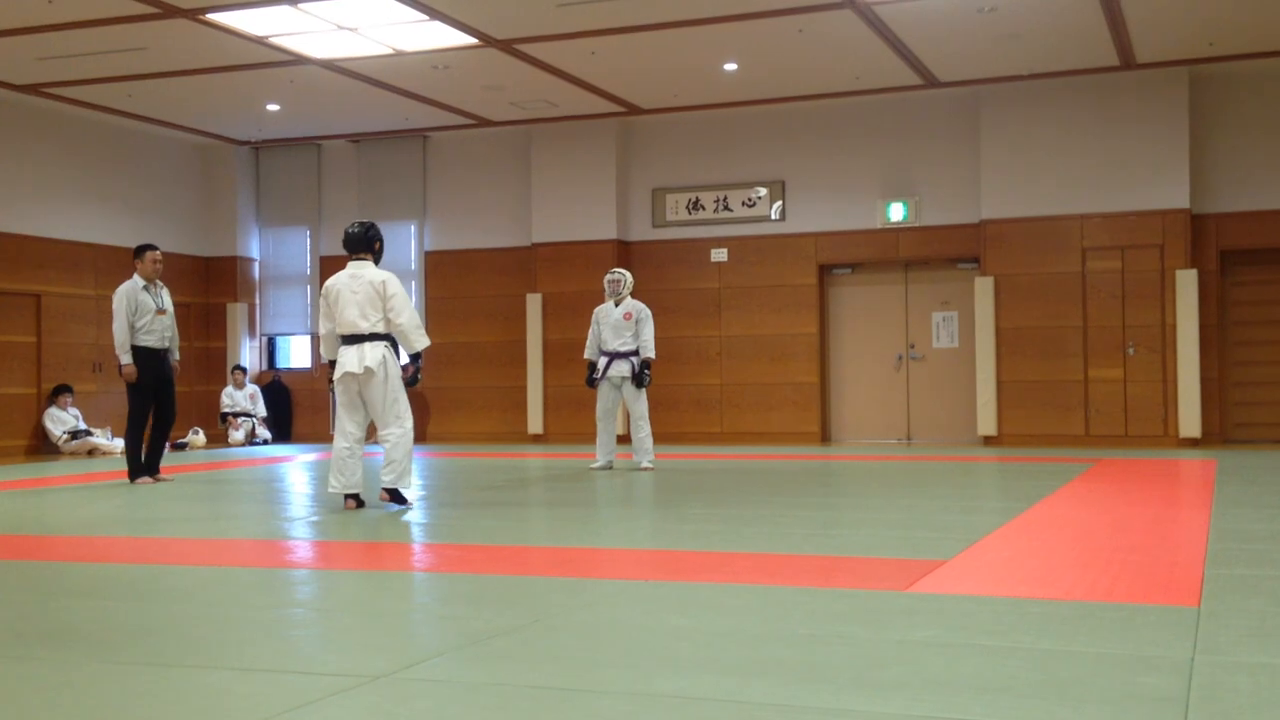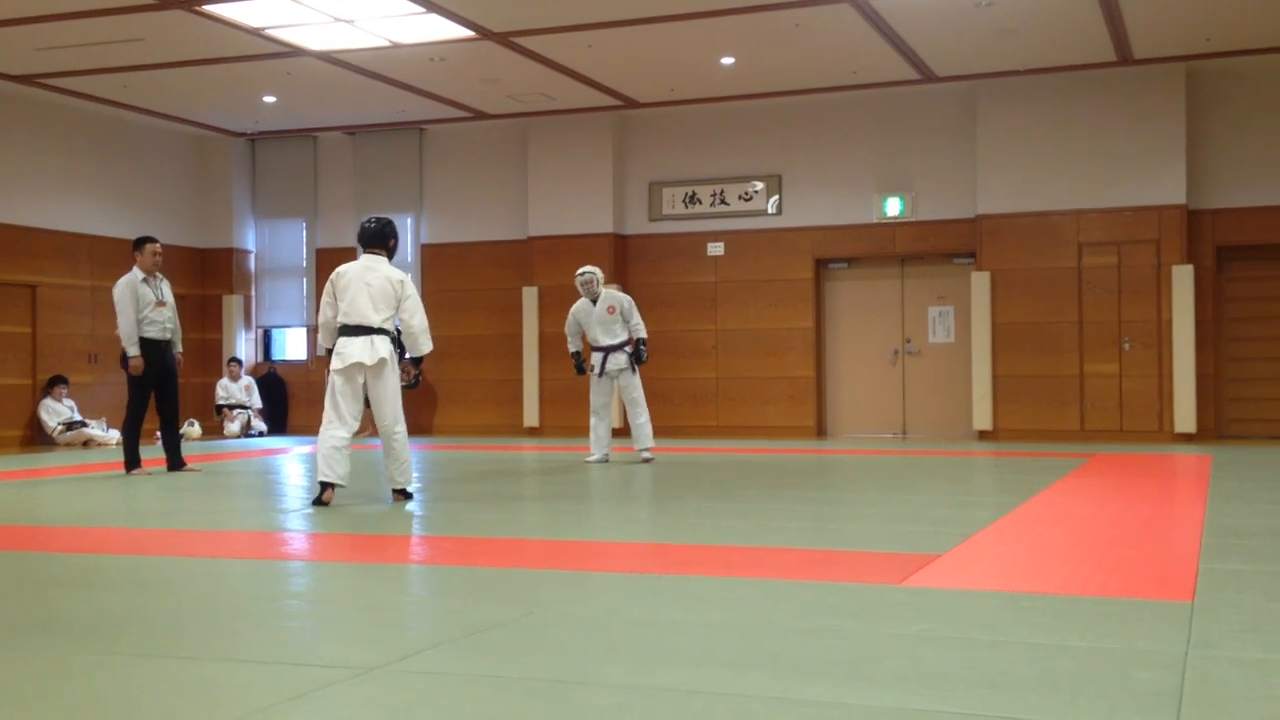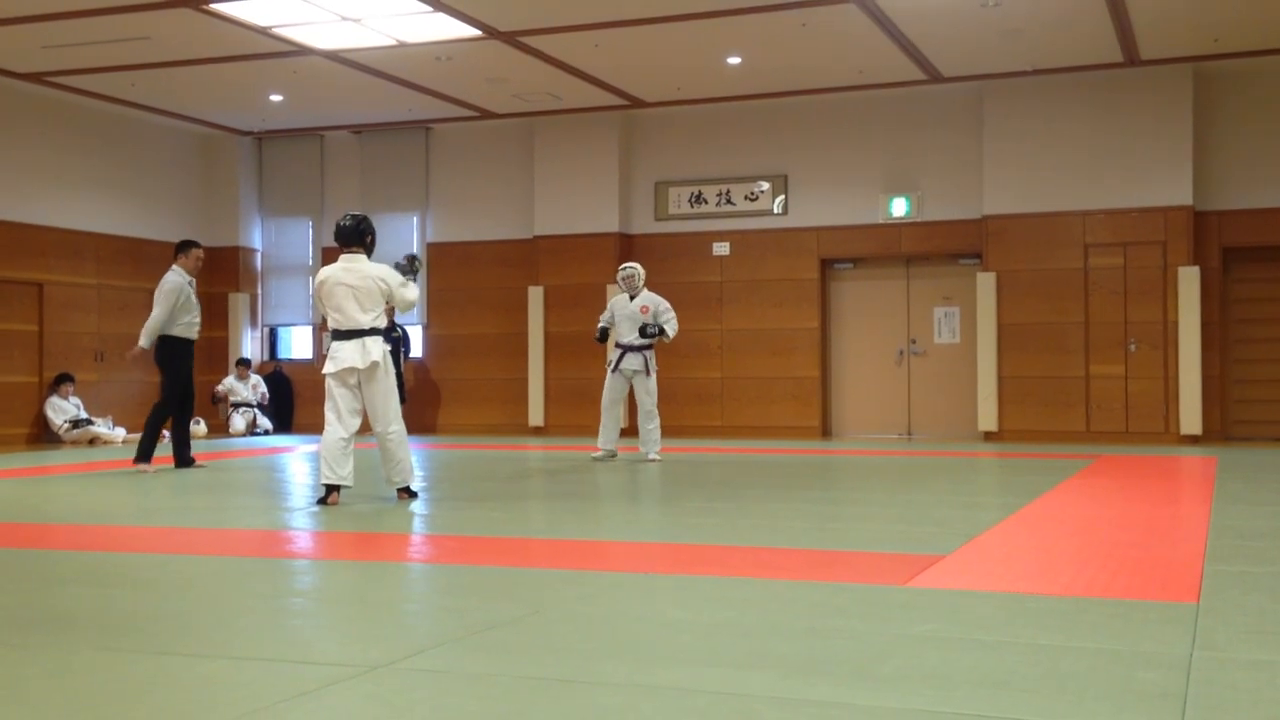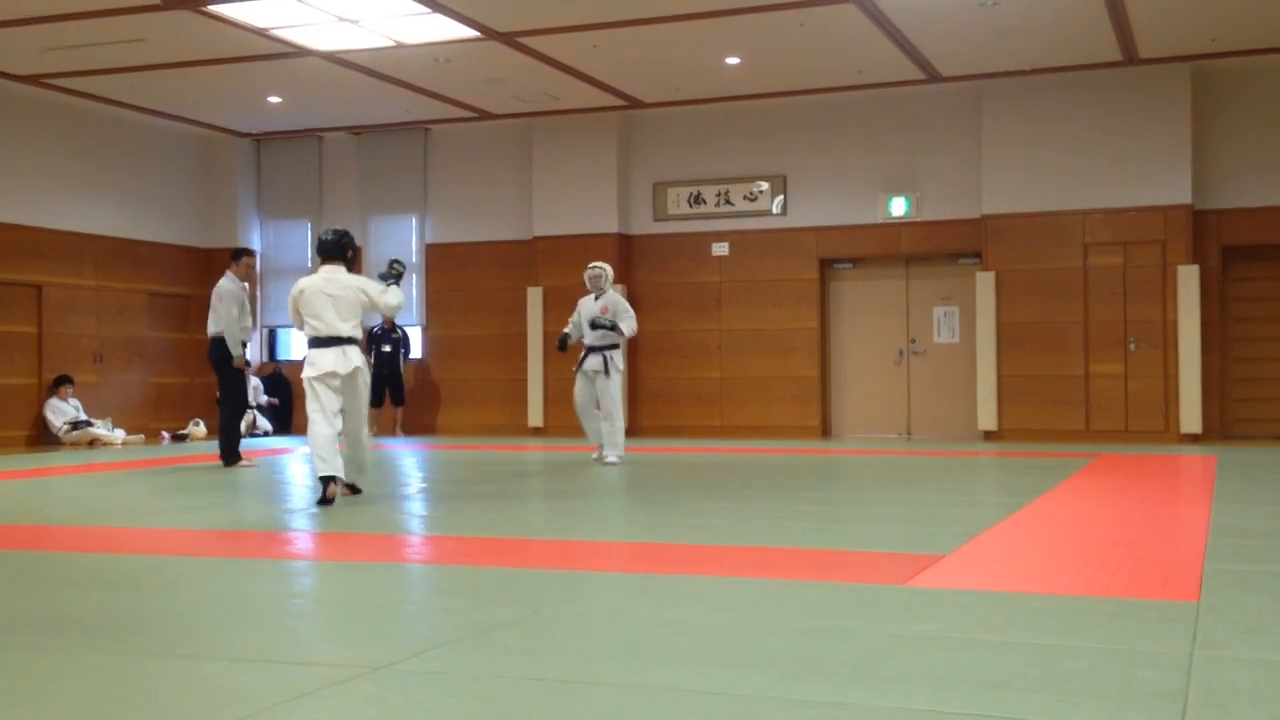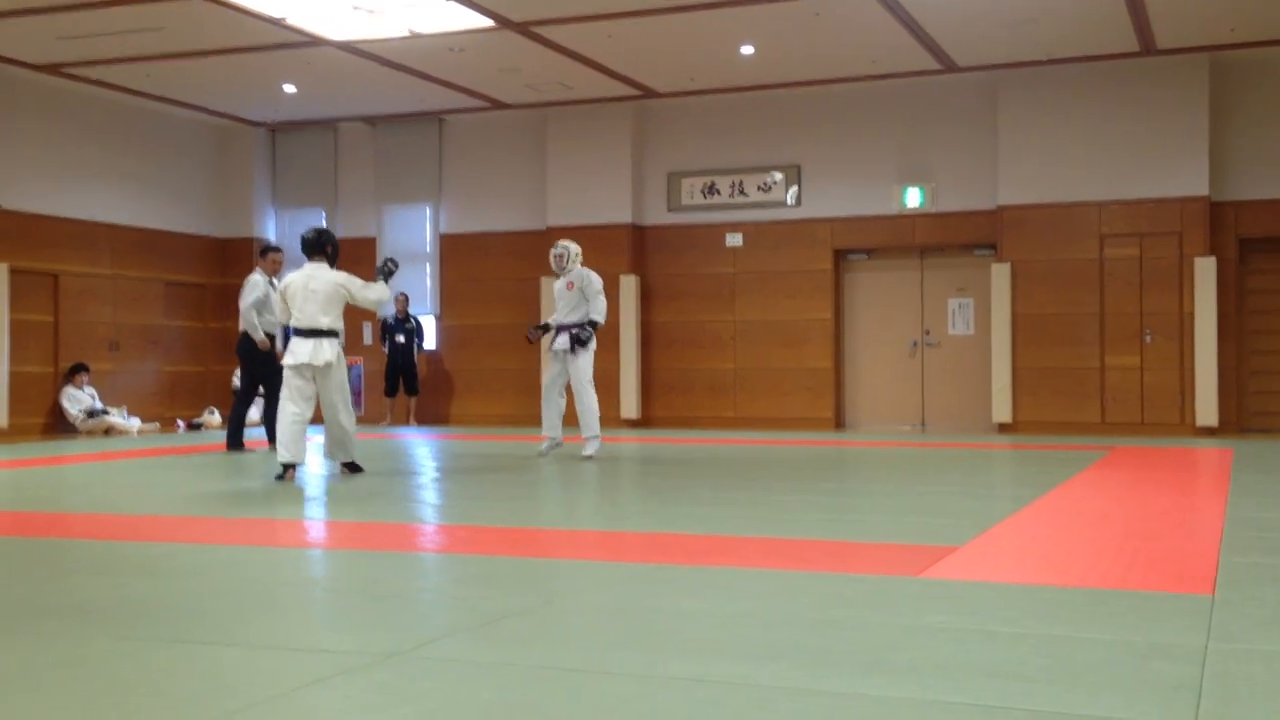
dt=1s
person 1, frame 1
left shoulder: (331, 284)
right shoulder: (385, 279)
left elbow: (326, 330)
right elbow: (405, 322)
left wrist: (332, 365)
right wrist: (415, 358)
left hip: (346, 357)
right hip: (378, 356)
left knee: (348, 429)
right knee: (396, 424)
left ankle: (350, 494)
right ankle: (390, 486)
person 1, frame 2
left shoulder: (340, 273)
right shoulder: (398, 277)
left elbow: (325, 319)
right elbow: (414, 323)
left wrist: (331, 349)
right wrist: (415, 360)
left hip: (346, 349)
right hip: (380, 350)
left knee: (337, 421)
right knee: (392, 423)
left ankle: (327, 486)
right ankle: (399, 486)
person 1, frame 3
left shoulder: (324, 276)
right shoulder: (381, 273)
right elbow: (408, 300)
right wrist: (410, 276)
left hip: (340, 351)
right hip: (373, 350)
left knee: (338, 423)
right knee: (388, 421)
left ankle: (332, 487)
right ankle: (402, 485)
person 1, frame 4
left shoulder: (303, 286)
right shoulder: (359, 284)
left elbow: (298, 323)
right elbow: (392, 304)
right wrist: (393, 282)
left hip: (318, 358)
right hip: (350, 357)
left knee: (322, 423)
right knee: (356, 425)
left ankle: (331, 481)
right ankle: (349, 480)
person 1, frame 5
left shoulder: (290, 280)
right shoulder: (341, 280)
left elbow: (283, 316)
right elbow: (376, 298)
right wrist: (383, 278)
left hip: (298, 348)
right hip: (328, 349)
left knee: (293, 409)
right knee: (338, 411)
left ankle: (288, 464)
right ankle: (346, 459)
person 2, frame 1
left shoulder: (163, 291)
right shoulder: (127, 291)
right elbow: (122, 329)
left wrist: (174, 356)
right wrist: (126, 362)
left hip: (161, 358)
right hip: (141, 358)
left knee: (166, 414)
right knee: (138, 417)
left ankle: (151, 468)
right ankle: (136, 472)
person 2, frame 2
left shoulder: (163, 283)
right shoulder: (127, 284)
left elbow: (172, 318)
right elbow: (127, 322)
left wrist: (177, 349)
right wrist: (133, 355)
left hip: (162, 351)
right hip: (141, 351)
left knee: (170, 408)
right knee: (137, 408)
left ankle: (175, 460)
right ankle: (132, 464)
person 2, frame 3
left shoulder: (183, 282)
right shoulder: (175, 282)
right elbow: (160, 316)
right wrist: (143, 345)
left hip: (179, 348)
right hip: (174, 348)
left knee: (183, 403)
right knee: (169, 403)
left ankle: (183, 457)
right ankle: (143, 457)
person 2, frame 4
left shoulder: (238, 287)
right shoulder: (229, 287)
right elbow: (228, 323)
left wrist: (238, 352)
right wrist: (238, 353)
left hip: (229, 350)
right hip: (227, 350)
left knee: (238, 402)
right knee: (233, 403)
left ankle: (229, 451)
right ankle: (231, 456)
person 2, frame 5
left shoulder: (268, 283)
right shoulder: (257, 281)
right elbow: (247, 309)
left wrist: (274, 346)
right wrist: (260, 338)
left hip: (253, 343)
right hip: (257, 343)
left knee: (246, 393)
right knee: (275, 389)
left ankle: (234, 441)
right ankle: (275, 439)
person 3, frame 1
left shoulder: (639, 309)
right shoulder: (600, 311)
left elbow: (646, 341)
right elbow: (593, 341)
left wrist: (646, 368)
right wrist: (590, 368)
left hip: (630, 366)
right hip: (606, 367)
left knee: (638, 413)
right knee: (604, 414)
left ankle: (645, 458)
right ankle: (605, 458)
person 3, frame 2
left shoulder: (619, 299)
right shoulder: (577, 309)
left elbow: (636, 323)
right elbow: (573, 335)
left wrist: (641, 345)
right wrist: (576, 356)
left hip: (623, 357)
right hip: (599, 360)
left knee: (635, 401)
right knee: (599, 407)
left ankle: (644, 447)
right ankle: (600, 451)
person 3, frame 3
left shoulder: (655, 301)
right shoulder: (615, 302)
left elbow: (672, 326)
right elbow: (606, 322)
left wrist: (657, 331)
right wrist: (602, 332)
left hip: (643, 358)
right hip: (619, 357)
left knee: (647, 406)
right knee: (610, 403)
left ankle: (651, 450)
right ankle: (608, 447)
person 3, frame 4
left shoulder: (617, 301)
right shoulder: (583, 303)
left elbow: (630, 325)
right elbow: (575, 325)
left wrist: (610, 324)
right wrist: (565, 337)
left hip: (608, 359)
right hip: (587, 359)
left knee: (610, 406)
right knee: (582, 404)
left ankle: (614, 452)
right ankle: (602, 444)
person 3, frame 5
left shoulder: (585, 276)
right shoulder: (559, 283)
left elbow: (598, 303)
left wrist: (590, 327)
right wrist: (543, 328)
left hip: (579, 339)
right hip: (562, 339)
left knee: (581, 385)
right knee: (551, 386)
left ankle: (592, 437)
right ankle: (553, 437)
